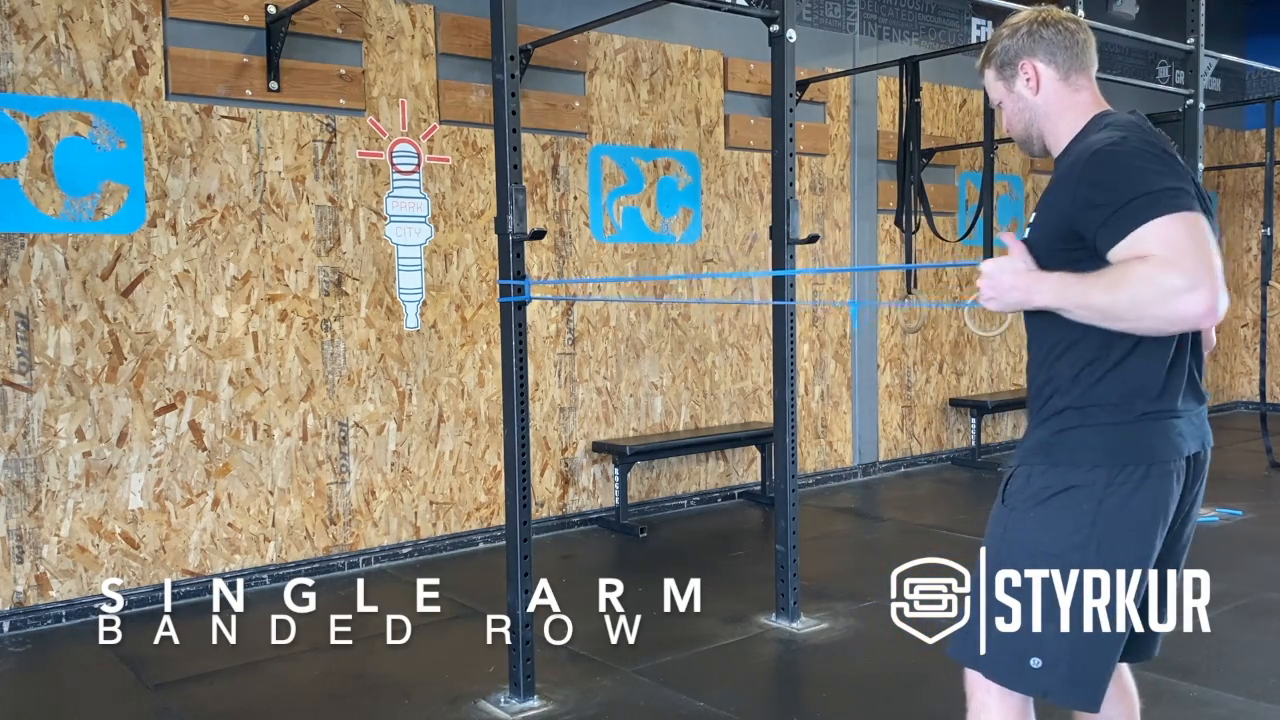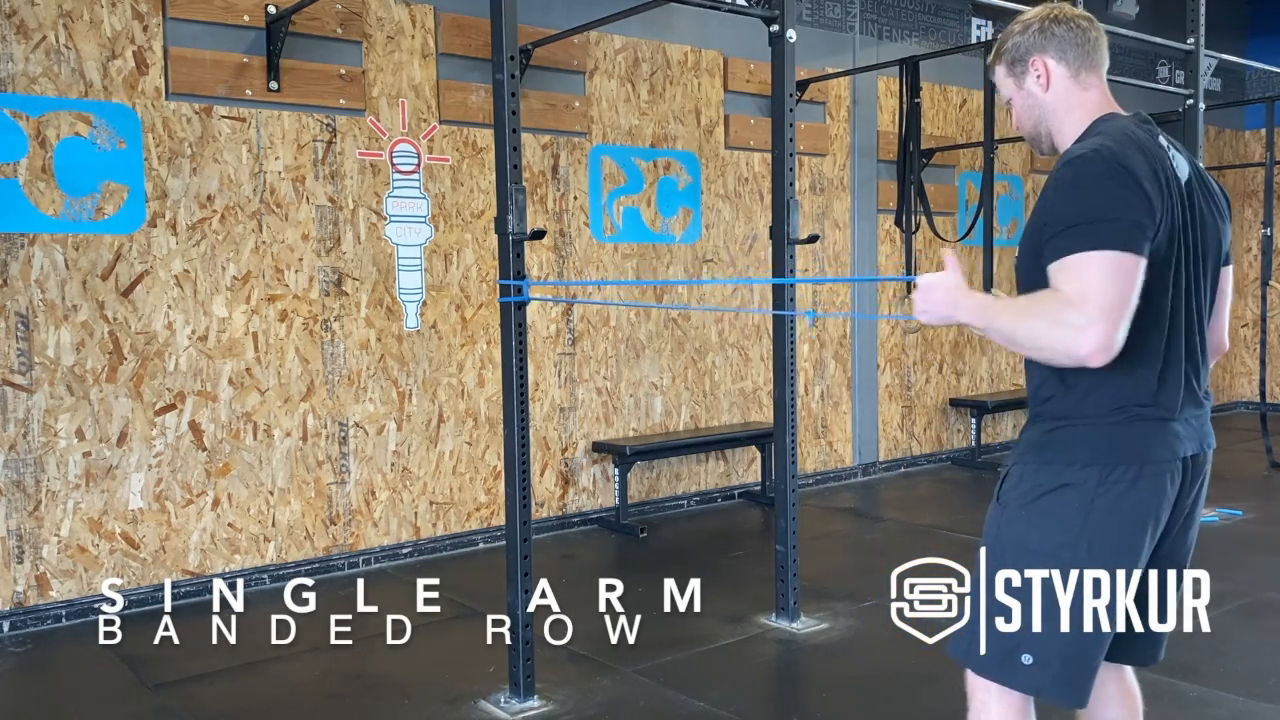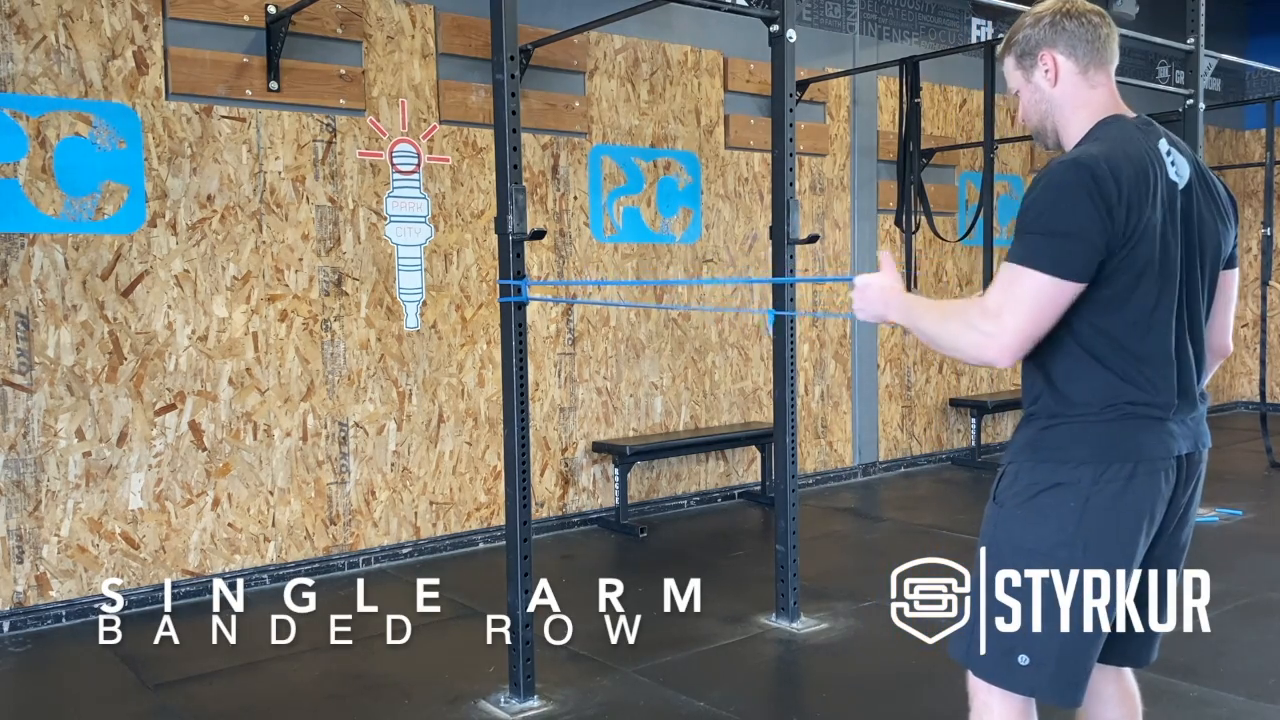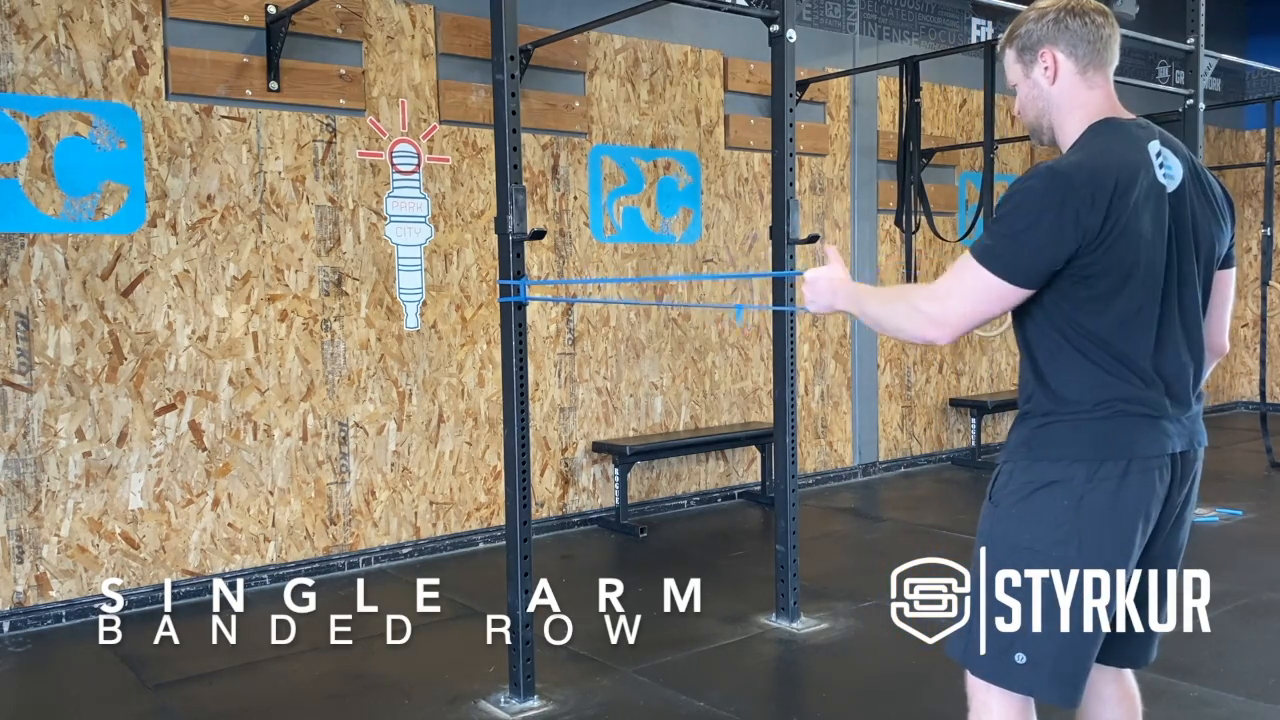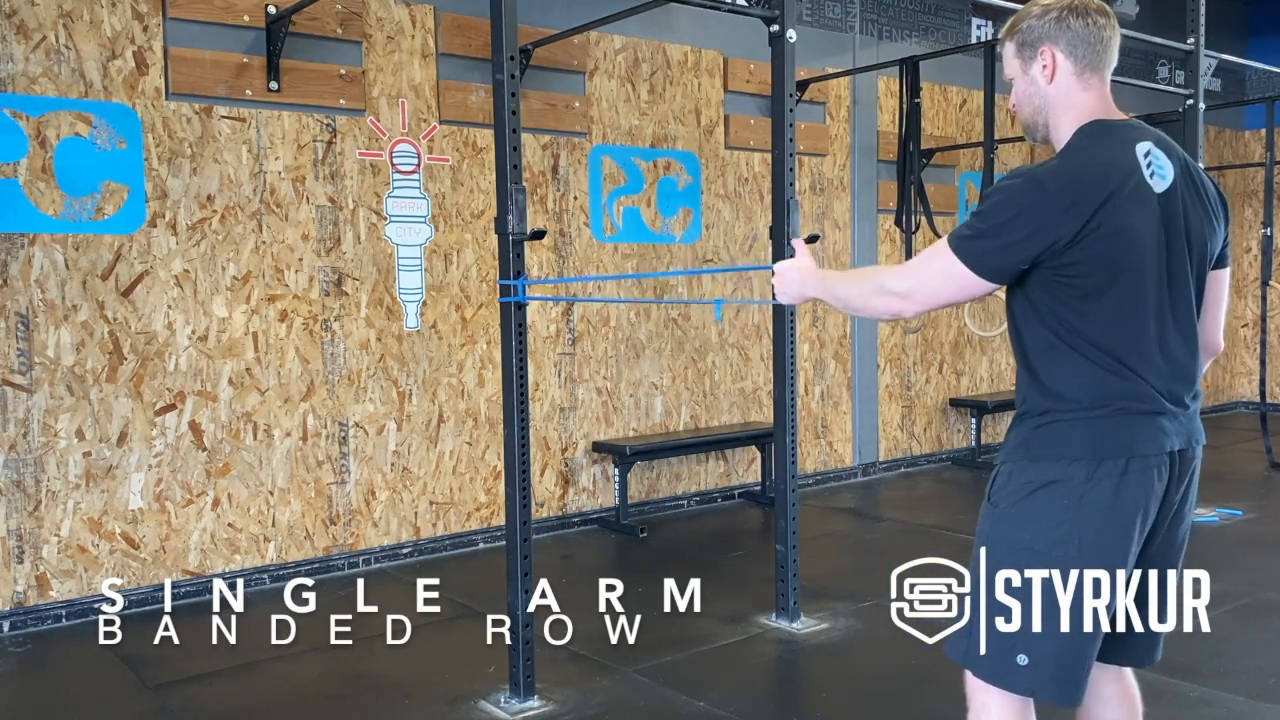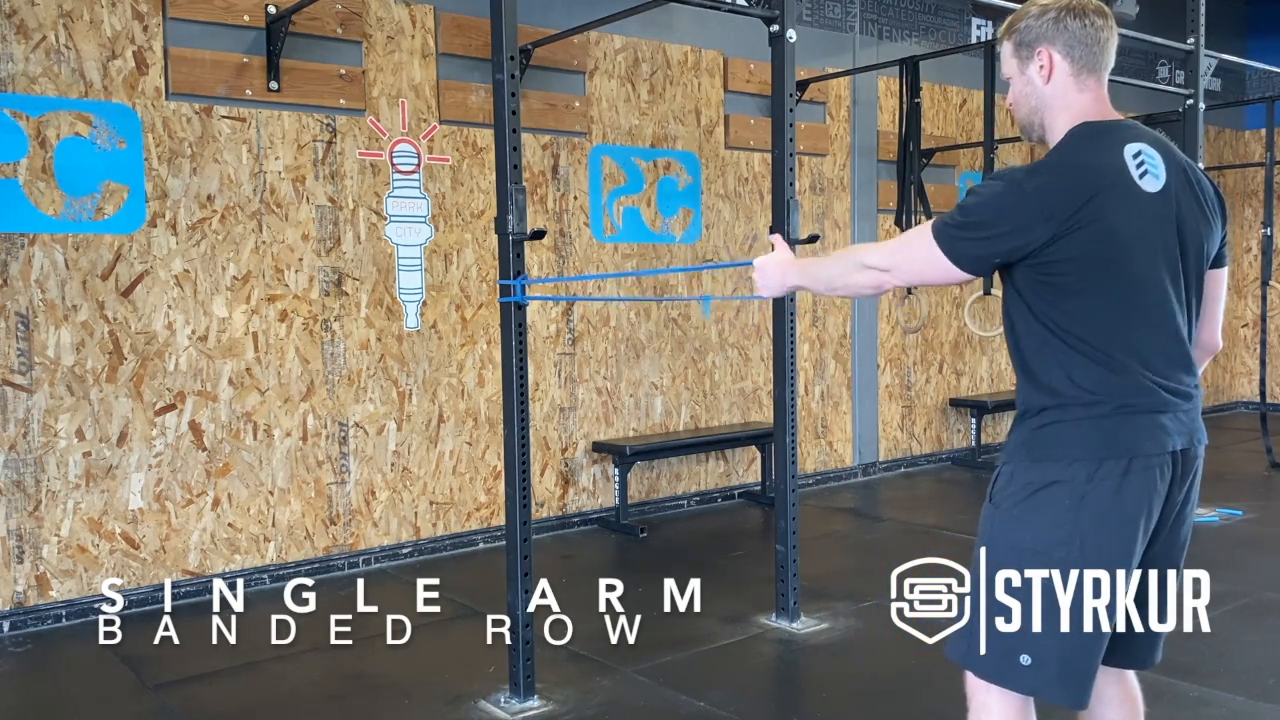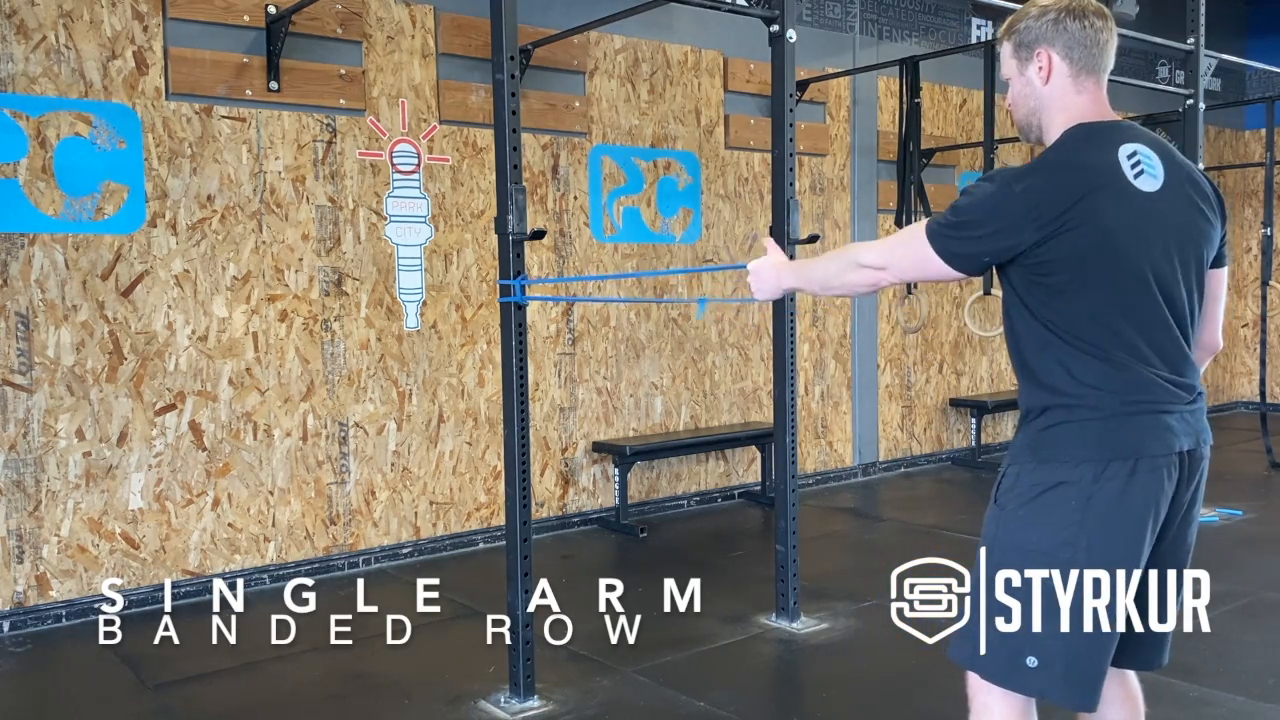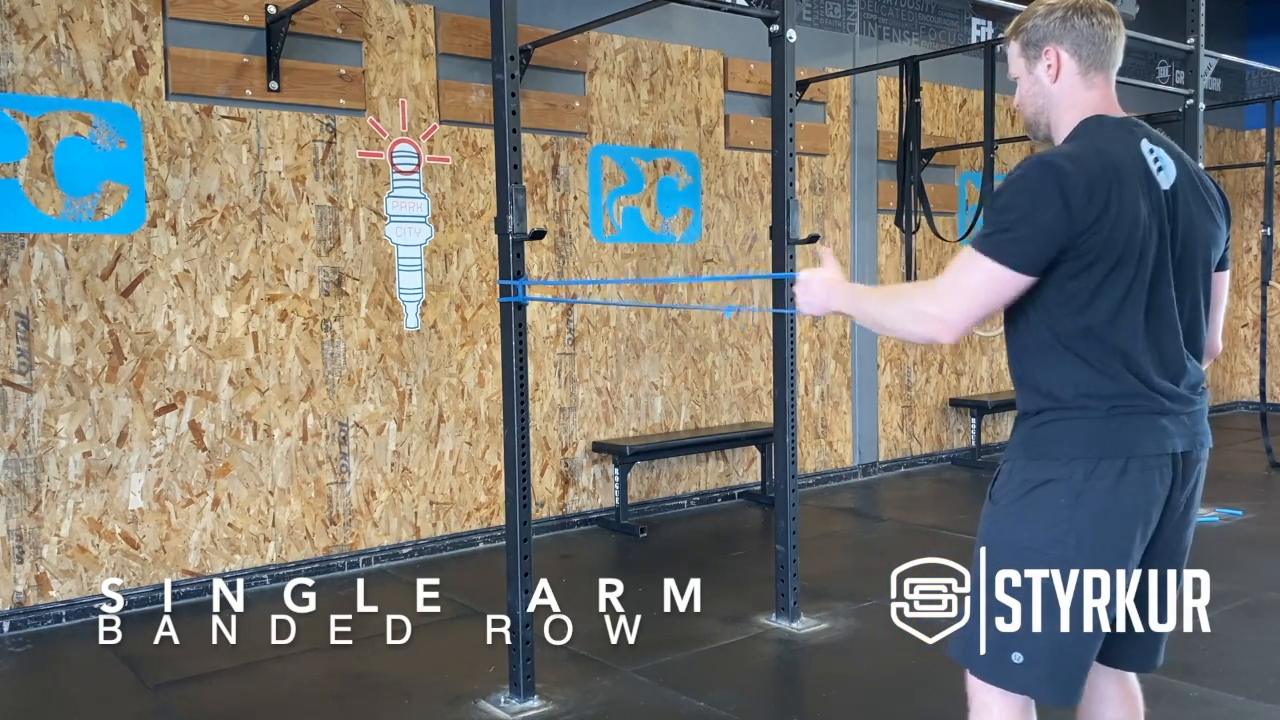
dt=0.2s
person 1, frame 1
left shoulder: (1111, 158)
right shoulder: (1124, 159)
left elbow: (1193, 295)
right elbow: (1194, 331)
left wrist: (1036, 285)
left hip: (1092, 462)
right hip: (1166, 448)
right knee: (1099, 658)
person 1, frame 2
left shoulder: (1097, 168)
right shoulder: (1180, 167)
left elbow: (1088, 333)
right elbow: (1213, 339)
left wrist: (962, 303)
left hip: (1087, 465)
right hip: (1174, 451)
right knee: (1102, 658)
person 1, frame 3
left shoulder: (1080, 178)
right shoulder: (1197, 177)
left elbow: (996, 337)
right elbow: (1218, 342)
left wrist: (893, 302)
left hip: (1081, 466)
right hip: (1175, 454)
right knee: (1105, 661)
person 1, frame 4
left shoulder: (1065, 184)
right shoulder: (1197, 179)
left elbow: (937, 318)
right elbow: (1214, 342)
left wrist: (841, 291)
left hip: (1076, 467)
right hip: (1171, 454)
right knee: (1105, 662)
person 1, frame 5
left shoulder: (1052, 188)
right shoulder: (1191, 178)
left elbow: (906, 292)
right elbow: (1209, 340)
left wrist: (812, 281)
left hip: (1075, 465)
right hip: (1170, 454)
right knee: (1104, 660)
person 1, frame 6
left shoulder: (1040, 190)
right shoulder: (1190, 179)
left elbow: (884, 267)
right elbow: (1207, 340)
left wrist: (790, 271)
left hip: (1076, 464)
right hip: (1173, 451)
right knee: (1105, 662)
person 1, frame 7
left shoulder: (1034, 191)
right shoulder: (1190, 181)
left elbow: (879, 264)
right elbow: (1208, 340)
left wrist: (785, 275)
left hip: (1082, 465)
right hip: (1179, 450)
right knee: (1106, 662)
person 1, frame 8
left shoulder: (1058, 177)
right shoulder: (1193, 179)
left elbow: (941, 316)
right elbow: (1208, 341)
left wrist: (835, 292)
left hip: (1078, 461)
right hip: (1175, 450)
right knee: (1107, 662)
